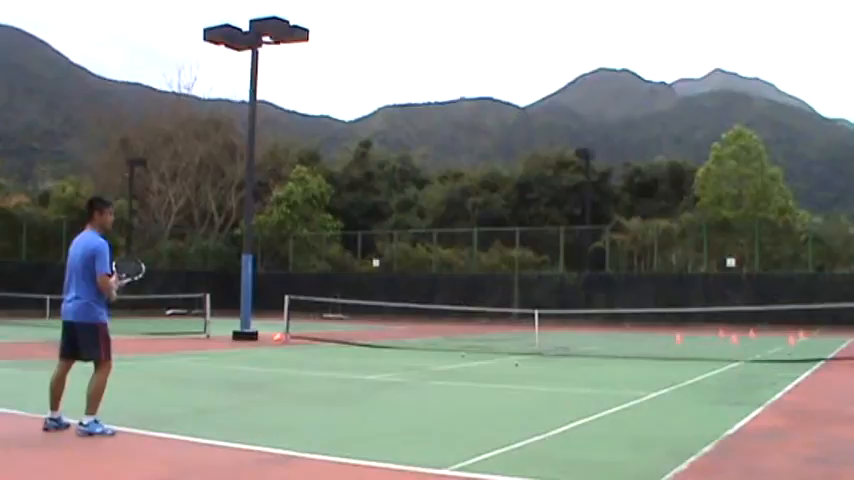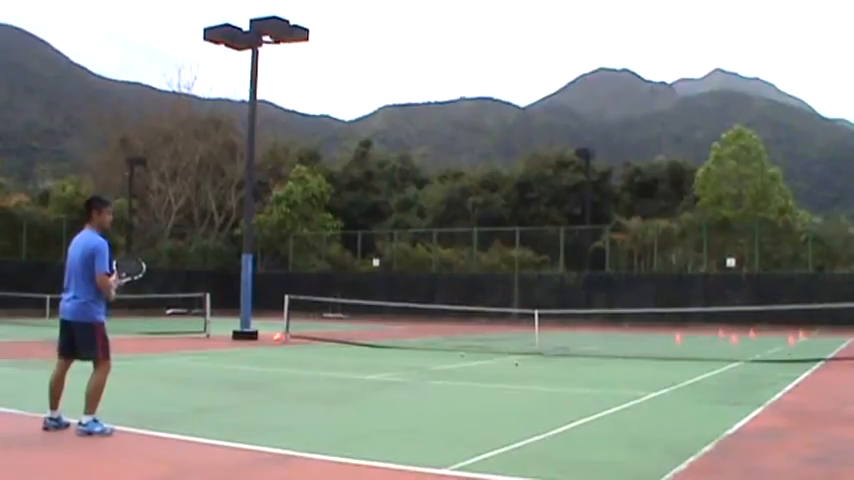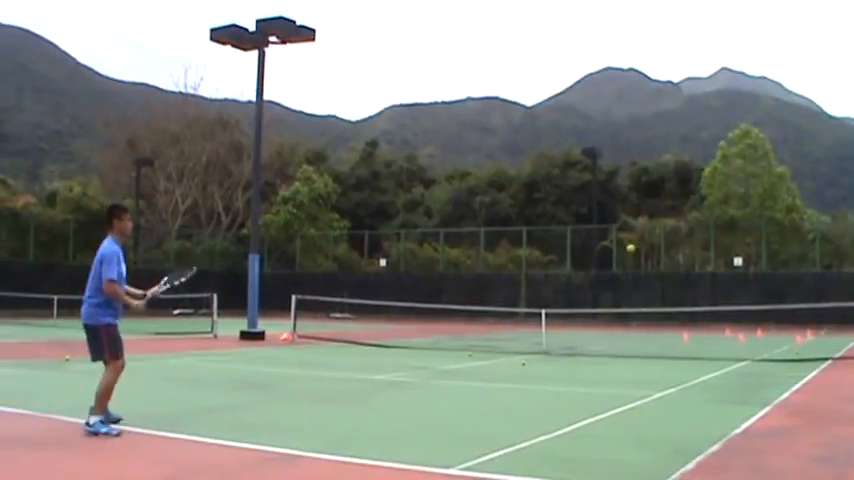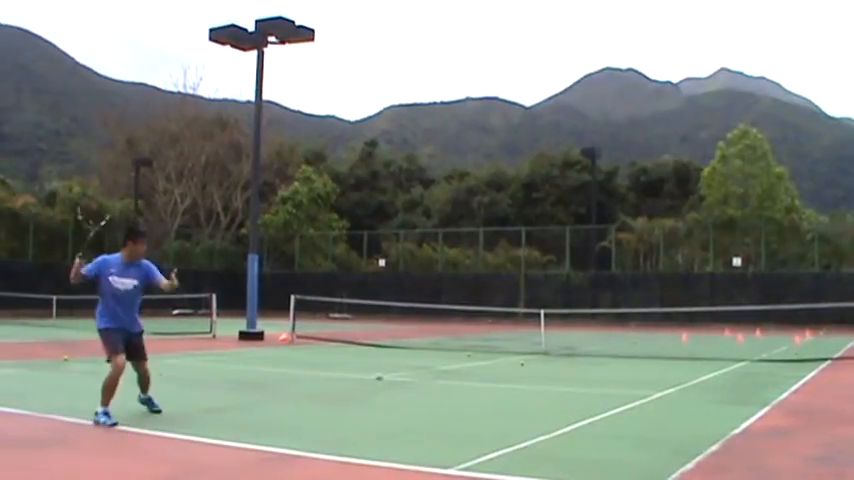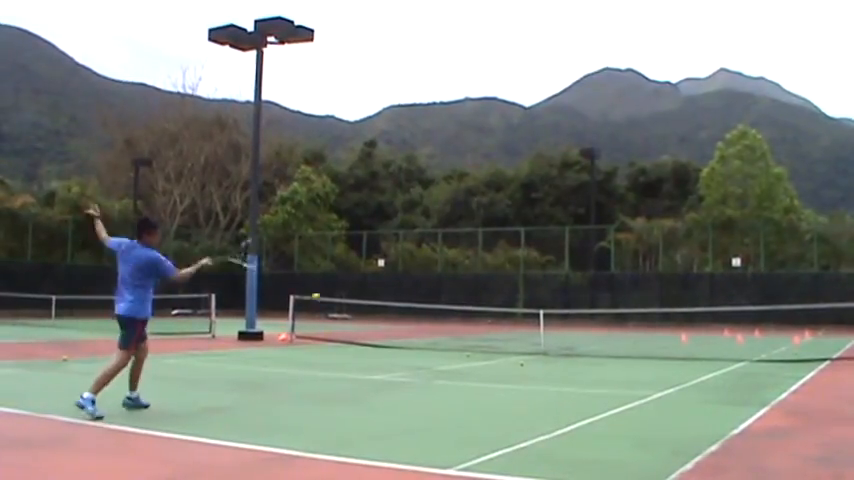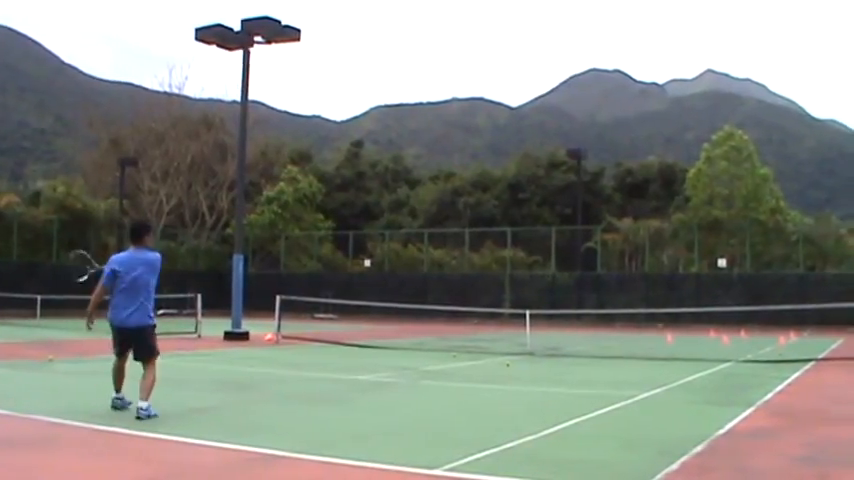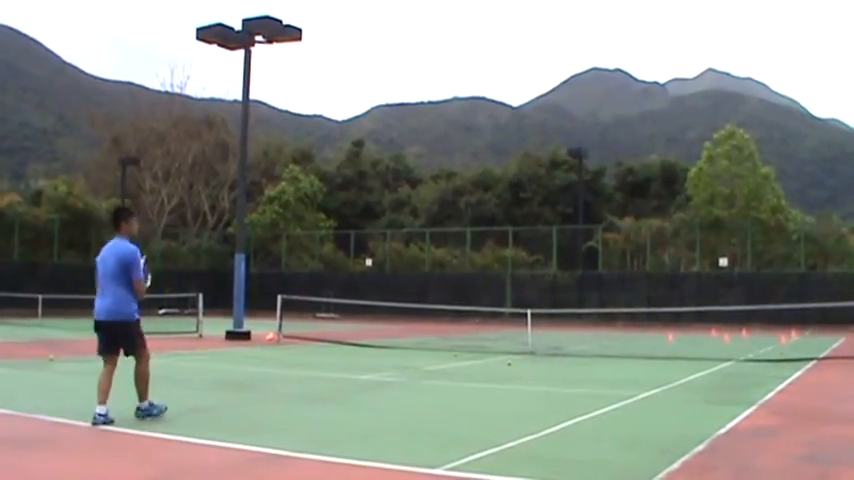
dt=0.5s
person 1, frame 1
left shoulder: (77, 241)
right shoulder: (99, 244)
right elbow: (102, 282)
left wrist: (111, 282)
right wrist: (112, 294)
left hip: (70, 311)
right hip: (91, 314)
left knee: (64, 364)
right knee: (103, 365)
left ankle: (53, 417)
right ankle: (88, 421)
person 1, frame 2
left shoulder: (77, 241)
right shoulder: (99, 243)
right elbow: (101, 282)
left wrist: (110, 281)
right wrist: (111, 293)
left hip: (68, 311)
right hip: (88, 313)
left knee: (62, 363)
right knee: (102, 365)
left ankle: (53, 416)
right ankle: (88, 420)
person 1, frame 3
left shoulder: (117, 250)
right shoulder: (109, 251)
left elbow: (119, 285)
right elbow: (108, 288)
left wrist: (142, 293)
right wrist: (132, 304)
left hip: (108, 318)
right hip: (98, 317)
left knee: (118, 364)
right knee: (113, 365)
left ankle: (100, 409)
right ankle: (95, 420)
person 1, frame 4
left shoulder: (145, 267)
right shoulder: (103, 262)
left elbow: (163, 284)
right elbow: (76, 279)
left wrist: (172, 284)
right wrist: (77, 267)
left hip: (133, 327)
right hip: (109, 325)
left knee: (143, 371)
right knee: (118, 364)
left ankle: (145, 396)
right ankle: (102, 411)
person 1, frame 5
left shoulder: (124, 246)
right shoulder: (153, 257)
left elbow: (104, 238)
right elbow: (178, 277)
left wrist: (96, 218)
right wrist: (200, 264)
left hip: (124, 309)
right hip: (135, 314)
left knee: (142, 351)
right knee: (122, 359)
left ankle: (132, 396)
right ankle: (88, 397)
person 1, frame 6
left shoulder: (116, 261)
right shoulder: (155, 259)
left elbow: (101, 291)
left wrist: (89, 314)
left hip: (118, 320)
right hip: (143, 322)
left knee: (121, 357)
right knee: (150, 364)
left ankle: (118, 397)
right ankle: (143, 406)
person 1, frame 7
left shoulder: (104, 251)
right shoulder: (131, 251)
right elbow: (139, 287)
right wrist: (142, 292)
left hip: (101, 314)
right hip: (124, 315)
left knee: (109, 363)
right knee: (142, 358)
left ankle: (101, 411)
right ankle: (144, 405)
